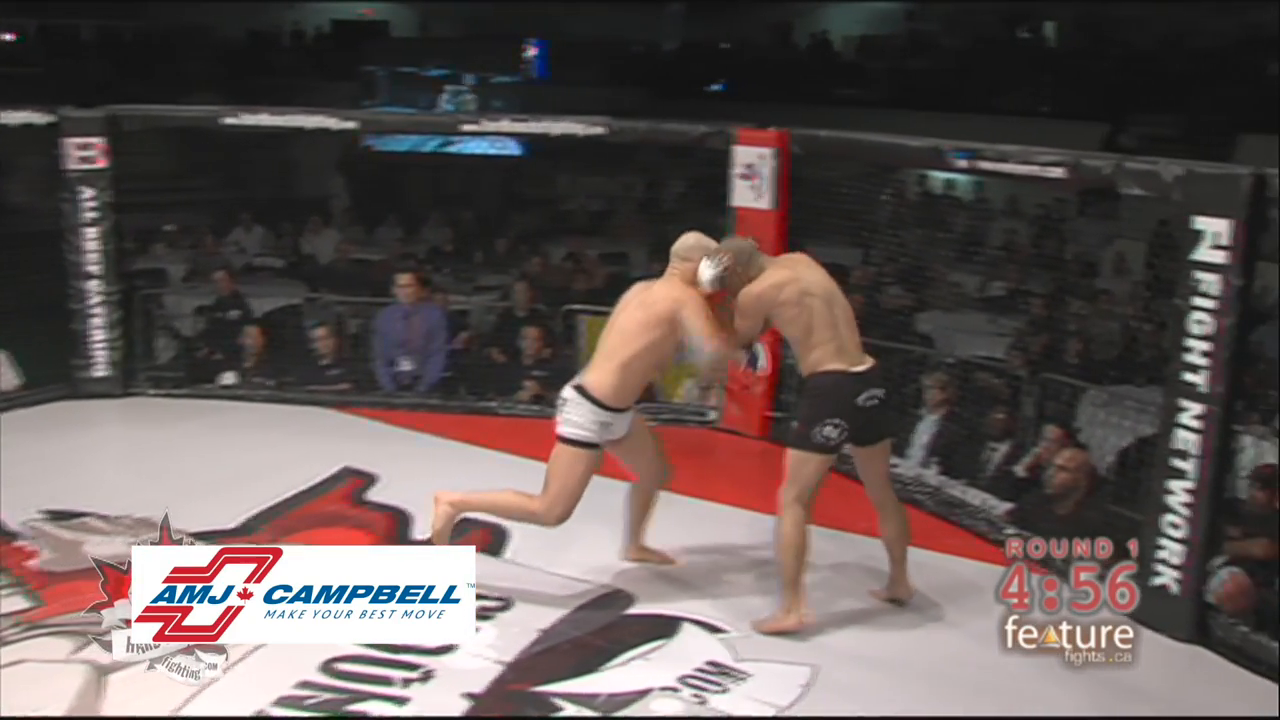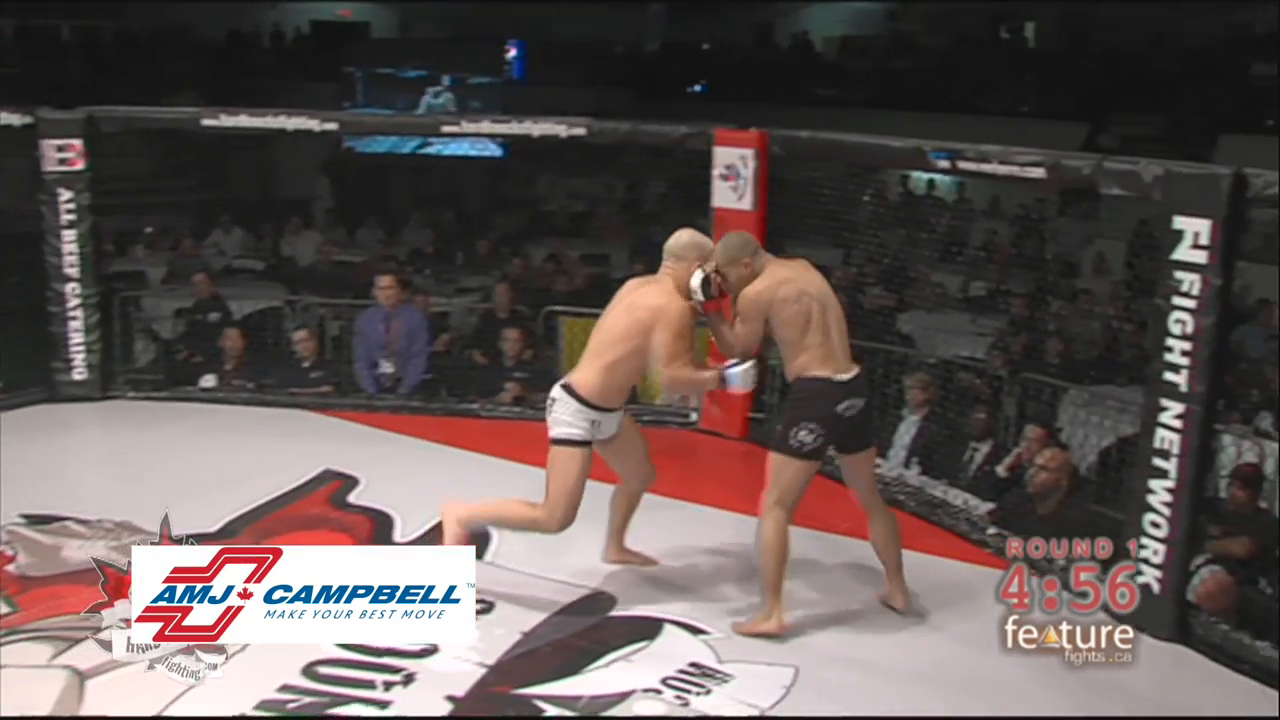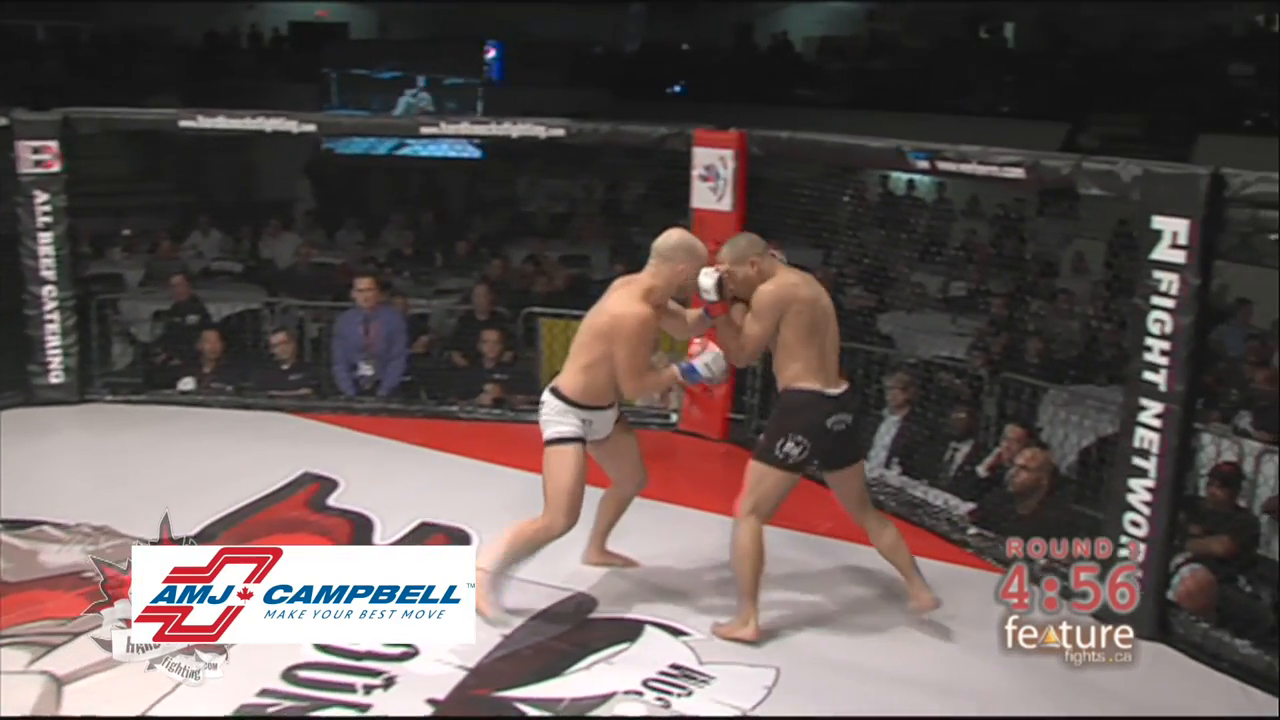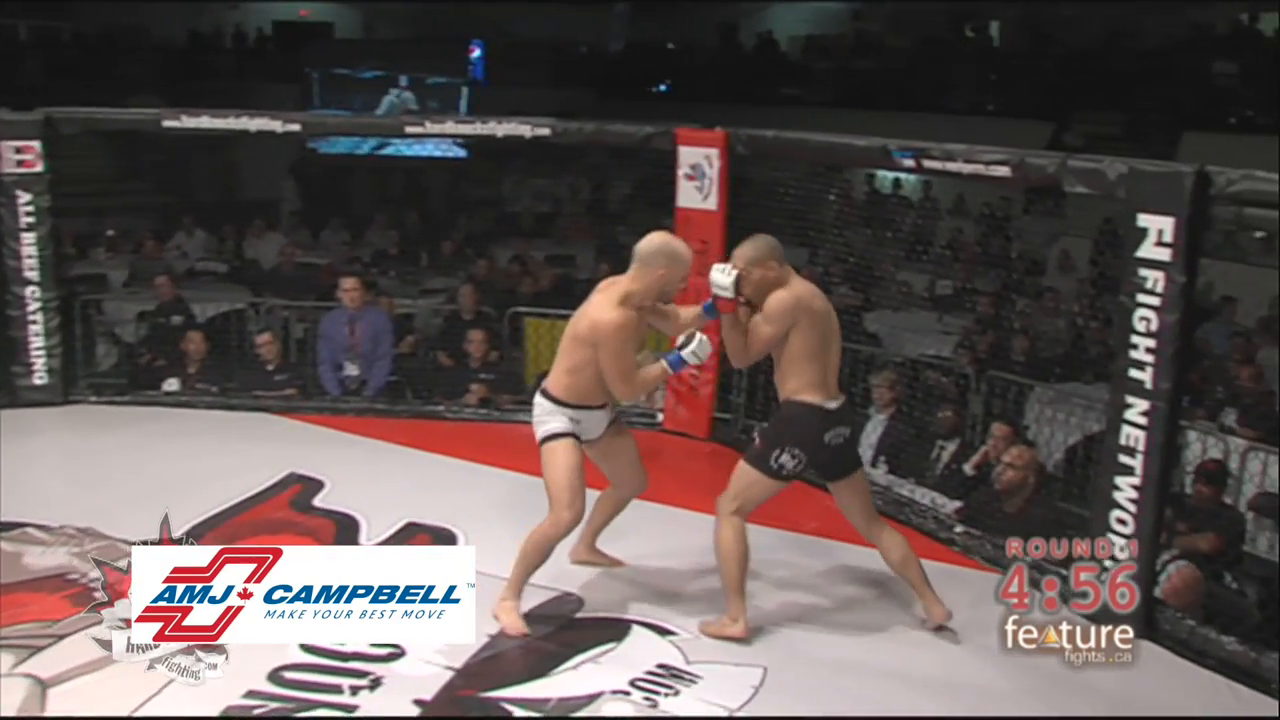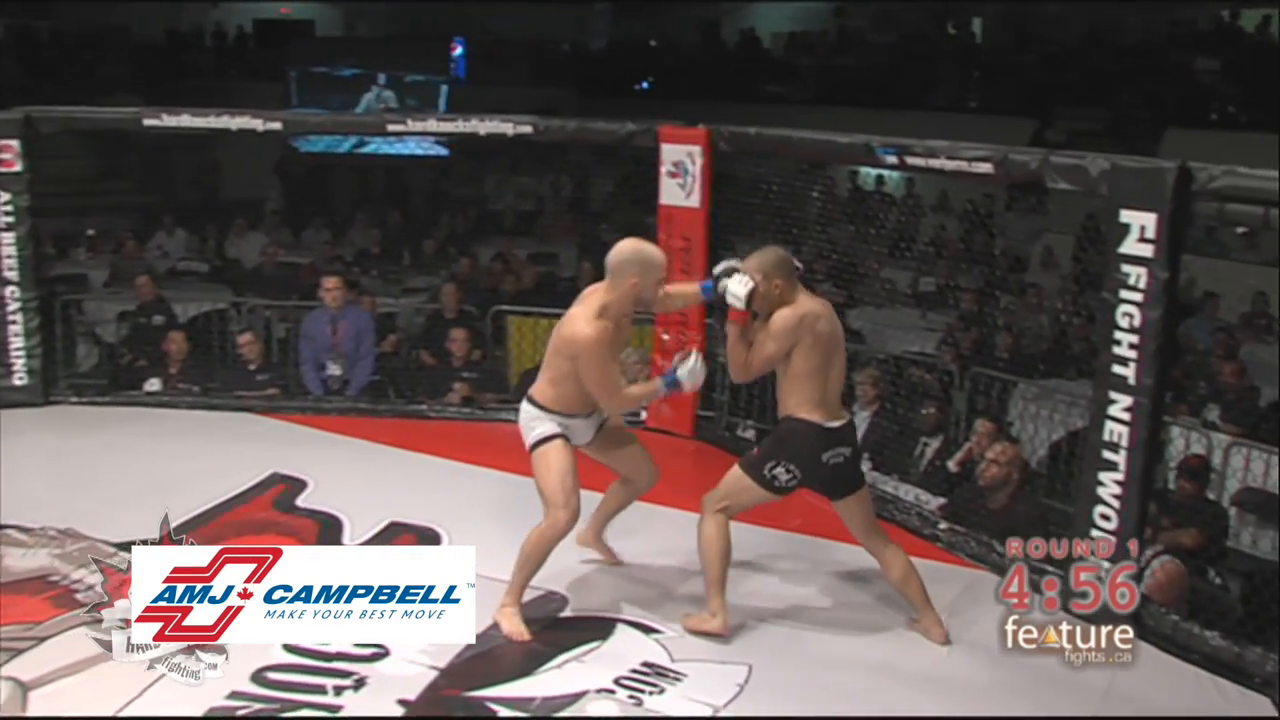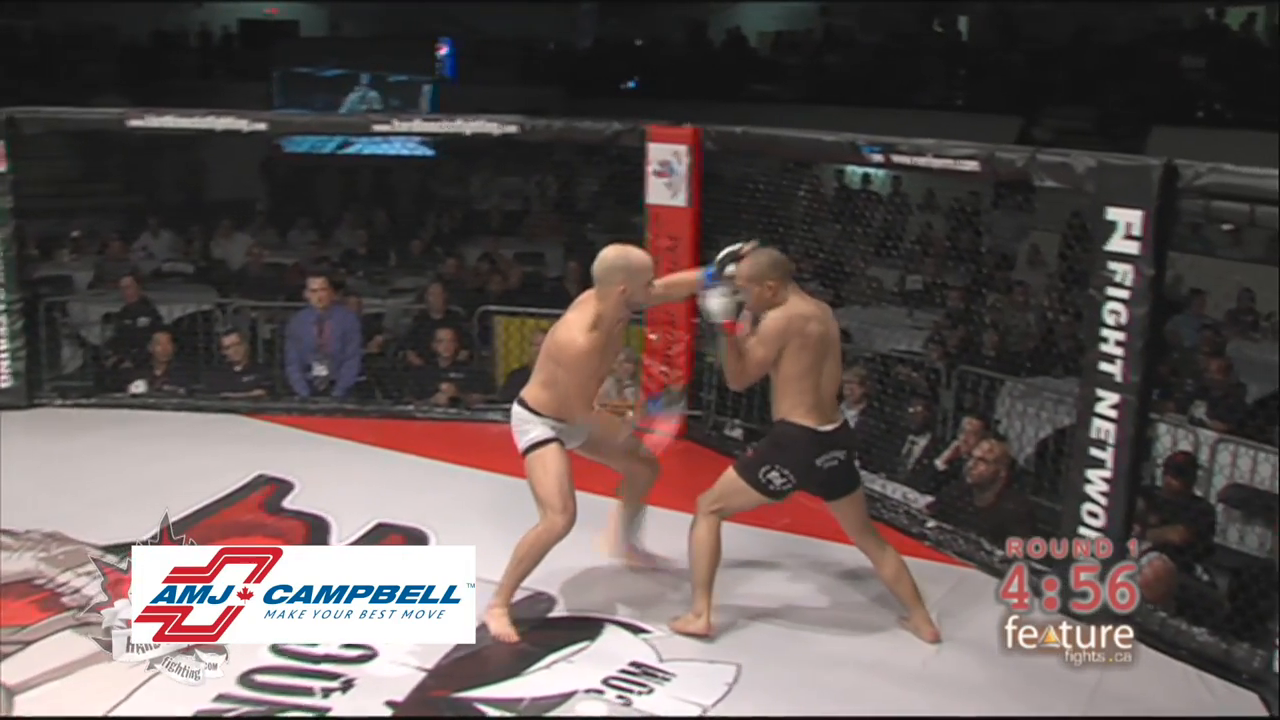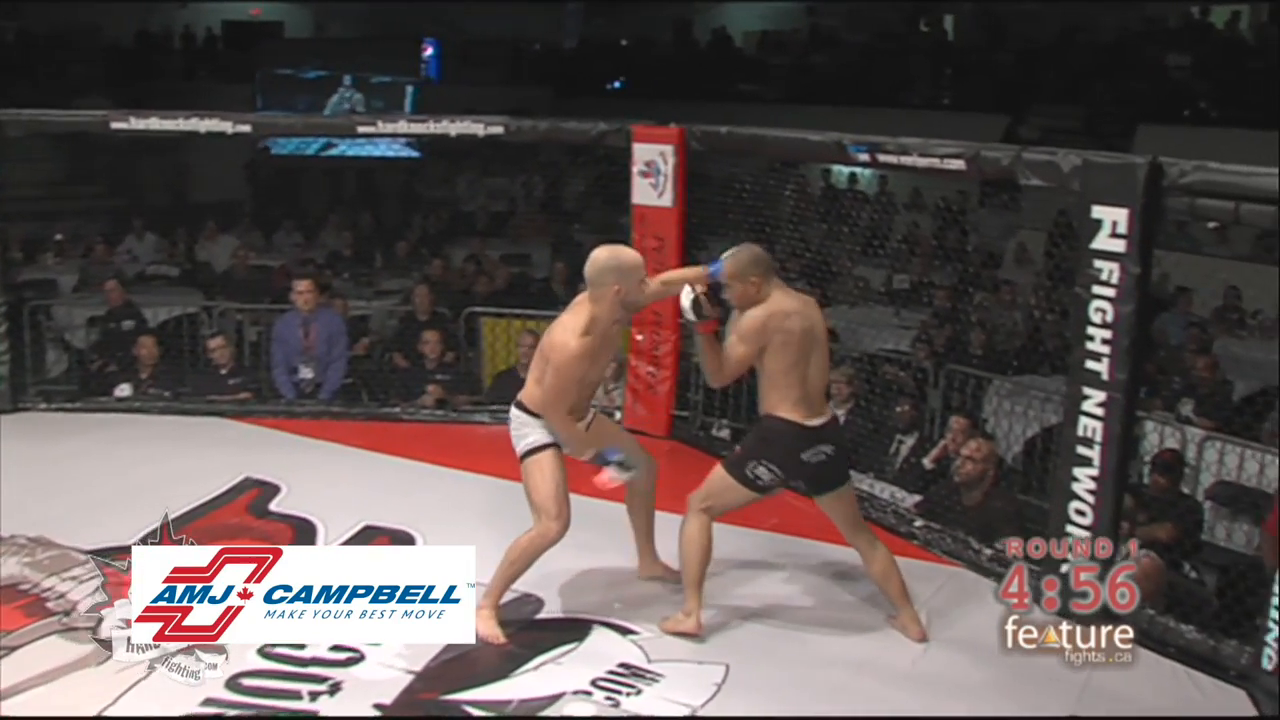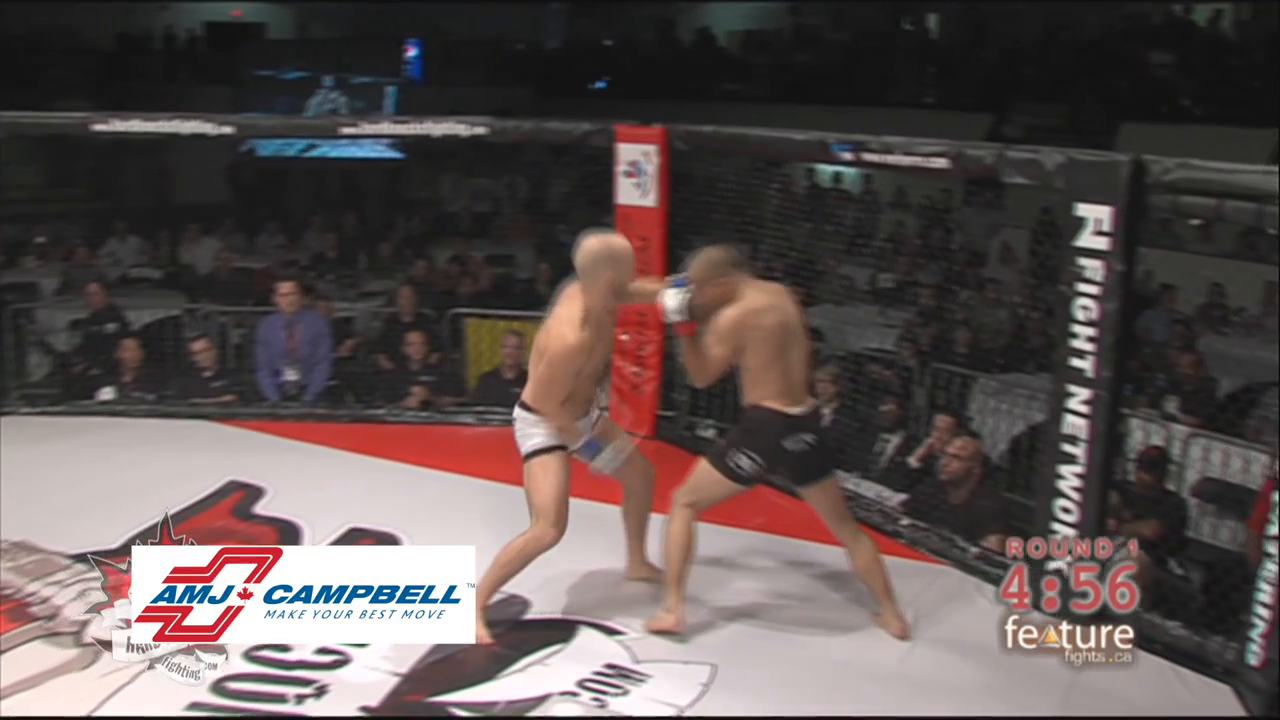
dt=0.2s
person 1, frame 1
left shoulder: (755, 293)
right shoulder: (800, 262)
left elbow: (737, 338)
left wrist: (715, 293)
right wrist: (724, 288)
left hip: (829, 389)
right hip: (869, 381)
left knee: (793, 502)
right knee: (882, 492)
left ankle: (791, 610)
right ankle: (899, 584)
person 1, frame 2
left shoulder: (758, 292)
right shoulder: (803, 268)
left elbow: (737, 350)
left wrist: (709, 304)
right wrist: (728, 294)
left hip: (813, 395)
right hip: (853, 388)
left knee: (775, 507)
right knee: (870, 499)
left ankle: (769, 614)
right ankle: (897, 590)
person 1, frame 3
left shoulder: (771, 292)
right shoulder: (806, 283)
left elbow: (742, 356)
right elbow: (752, 333)
left wrist: (717, 306)
right wrist: (736, 301)
left hip: (801, 409)
right hip: (838, 405)
left knee: (749, 513)
right knee: (863, 510)
left ankle: (746, 620)
right ankle: (920, 592)
person 1, frame 4
left shoulder: (786, 300)
right shoulder: (810, 295)
left elbow: (740, 358)
right elbow: (758, 339)
left wrist: (728, 303)
right wrist: (739, 304)
left hip: (800, 422)
right hip: (836, 420)
left knee: (729, 510)
right knee: (870, 524)
left ankle: (734, 618)
right ankle: (934, 606)
person 1, frame 5
left shoulder: (791, 317)
right shoulder: (821, 310)
left elbow: (741, 372)
right elbow: (759, 347)
left wrist: (737, 312)
right wrist: (750, 315)
left hip: (800, 439)
right hip: (838, 438)
left knee: (714, 507)
right knee: (875, 539)
left ankle: (715, 613)
right ankle: (932, 623)
person 1, frame 6
left shoulder: (781, 320)
right shoulder: (822, 312)
left elbow: (739, 380)
left wrist: (726, 324)
right wrist: (745, 315)
left hip: (793, 443)
right hip: (834, 441)
left knee: (707, 509)
right knee: (869, 539)
left ankle: (700, 615)
right ankle: (922, 621)
person 1, frame 7
left shoulder: (761, 317)
right shoulder: (808, 306)
left elbow: (718, 377)
left wrist: (702, 324)
right wrist: (739, 312)
left hip: (780, 437)
right hip: (823, 435)
left knee: (699, 508)
right knee: (860, 534)
left ankle: (690, 615)
right ankle: (909, 619)
person 1, frame 8
left shoulder: (734, 316)
right shoulder: (781, 295)
left elbow: (701, 377)
left wrist: (683, 325)
left hip: (763, 427)
right hip: (805, 425)
left knee: (684, 503)
right knee: (845, 527)
left ankle: (672, 610)
right ankle: (893, 616)
person 2, frame 1
left shoulder: (643, 290)
right shoulder: (686, 297)
right elbow: (713, 349)
left hip: (615, 409)
right hip: (590, 412)
left knee: (655, 474)
right knee: (551, 511)
left ankle: (634, 546)
right ankle: (453, 503)
person 2, frame 2
left shoulder: (640, 285)
right shoulder: (670, 306)
right elbow: (668, 376)
right wrist: (723, 377)
left hip: (607, 409)
right hip: (576, 411)
left knee: (641, 476)
right knee: (556, 518)
left ankle: (615, 547)
right ankle: (462, 516)
person 2, frame 3
left shoulder: (637, 286)
right shoulder: (635, 313)
left elbow: (685, 323)
right elbow: (635, 387)
right wrist: (690, 373)
left hip: (603, 411)
right hip: (567, 412)
left knee: (632, 482)
right knee: (559, 520)
left ankle: (597, 550)
right ankle: (485, 575)
person 2, frame 4
left shoulder: (629, 288)
right shoulder: (612, 318)
left elbow: (677, 320)
right elbow: (628, 389)
left wrist: (716, 304)
right wrist: (677, 361)
left hip: (598, 411)
right hip: (558, 414)
left knee: (631, 483)
right knee: (566, 514)
left ankle: (586, 547)
right ankle: (510, 598)
person 2, frame 5
left shoulder: (614, 293)
right shoulder: (588, 332)
left elbow: (668, 299)
right elbow: (614, 401)
left wrist: (711, 289)
right wrist: (669, 382)
left hip: (586, 413)
right hip: (547, 420)
left knee: (643, 473)
right knee: (562, 515)
left ankle: (591, 534)
right ankle: (509, 604)
person 2, frame 6
left shoulder: (612, 299)
right shoulder: (581, 341)
left elbow: (668, 288)
right elbow: (582, 413)
left wrist: (714, 273)
left hip: (574, 414)
right hip: (539, 422)
left knee: (642, 465)
right knee: (559, 519)
left ankle: (623, 543)
right ankle: (498, 605)
person 2, frame 7
left shoulder: (610, 301)
right shoulder: (574, 345)
left elbow: (666, 282)
right elbow: (551, 411)
right wrist: (599, 457)
left hip: (579, 415)
right hip: (539, 424)
left knee: (644, 472)
right knee: (552, 525)
left ankle: (649, 562)
right ankle: (485, 607)
person 2, frame 8
left shoulder: (586, 291)
right shoulder: (571, 340)
left elbow: (626, 294)
right elbow: (550, 407)
right wrist: (589, 448)
left hip: (581, 414)
right hip: (543, 425)
left knee: (641, 476)
right knee: (547, 531)
left ankle: (637, 565)
right ankle: (471, 606)
